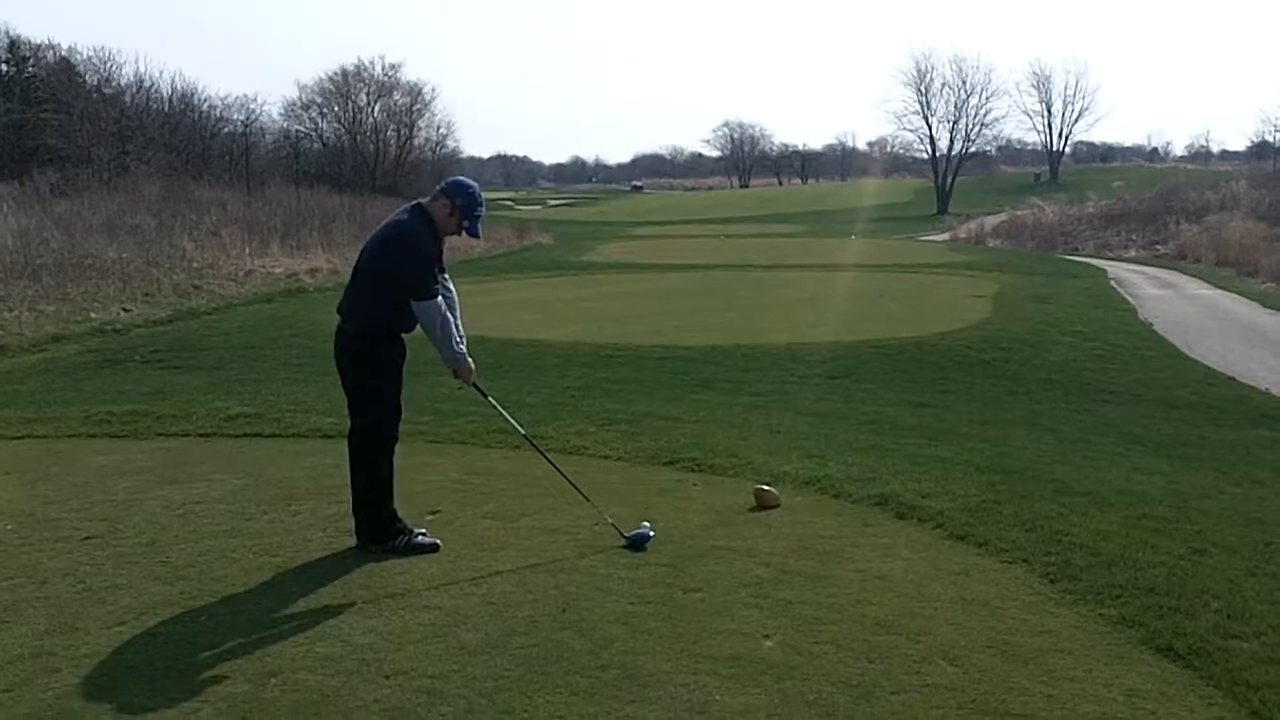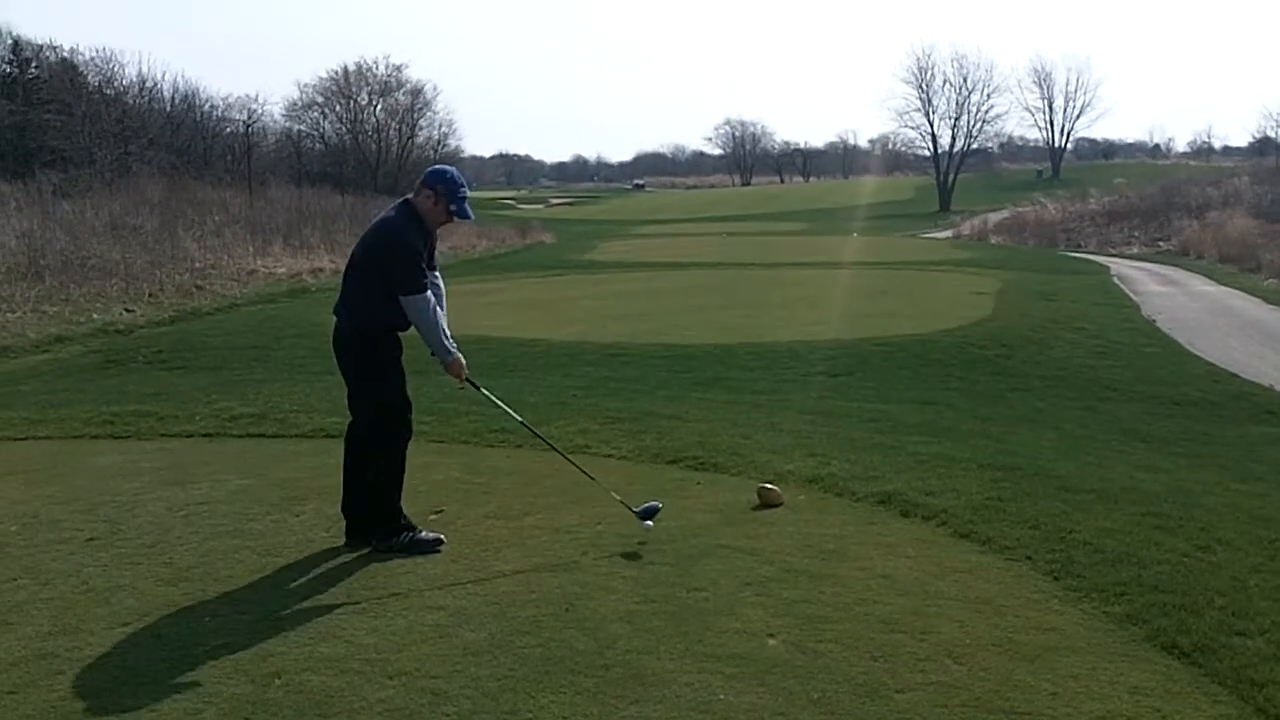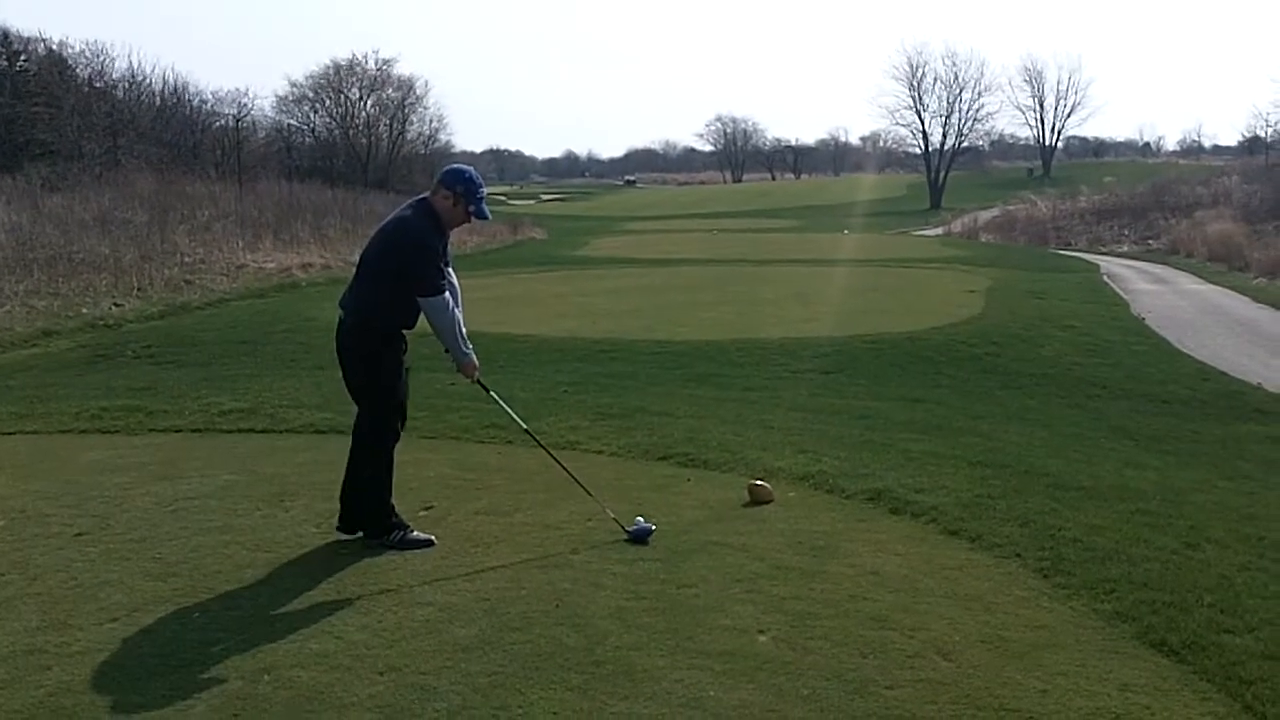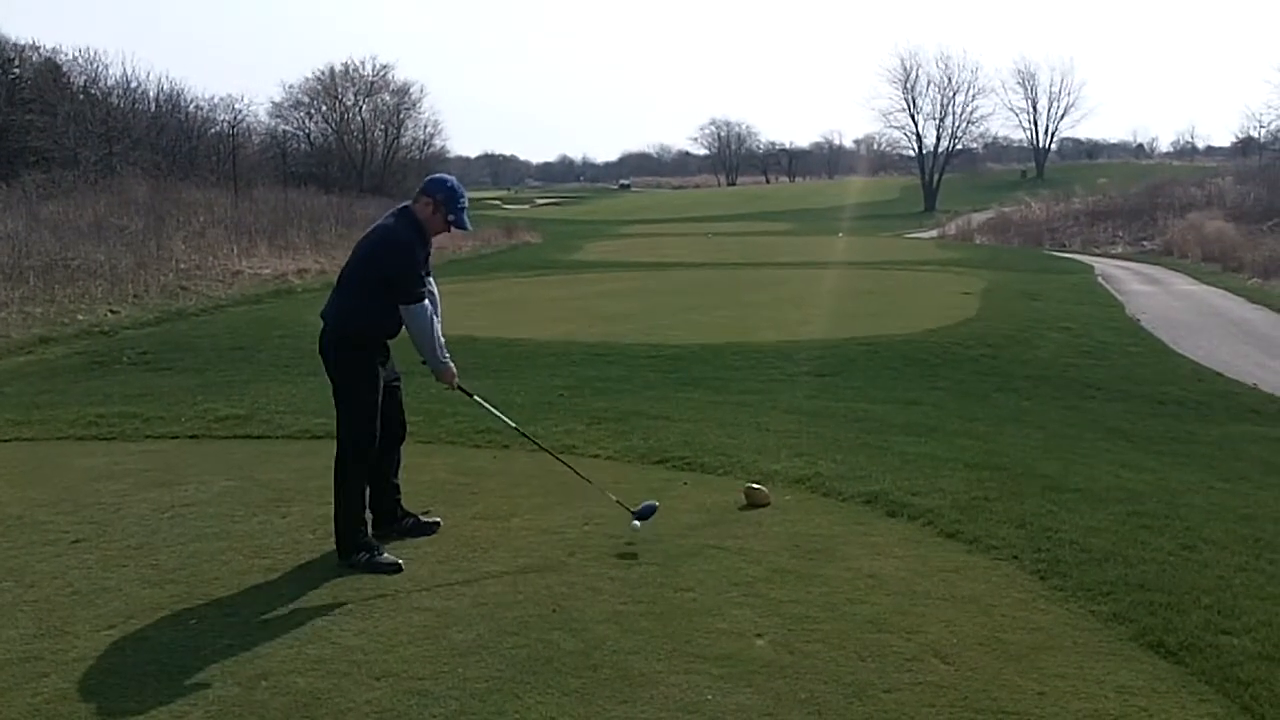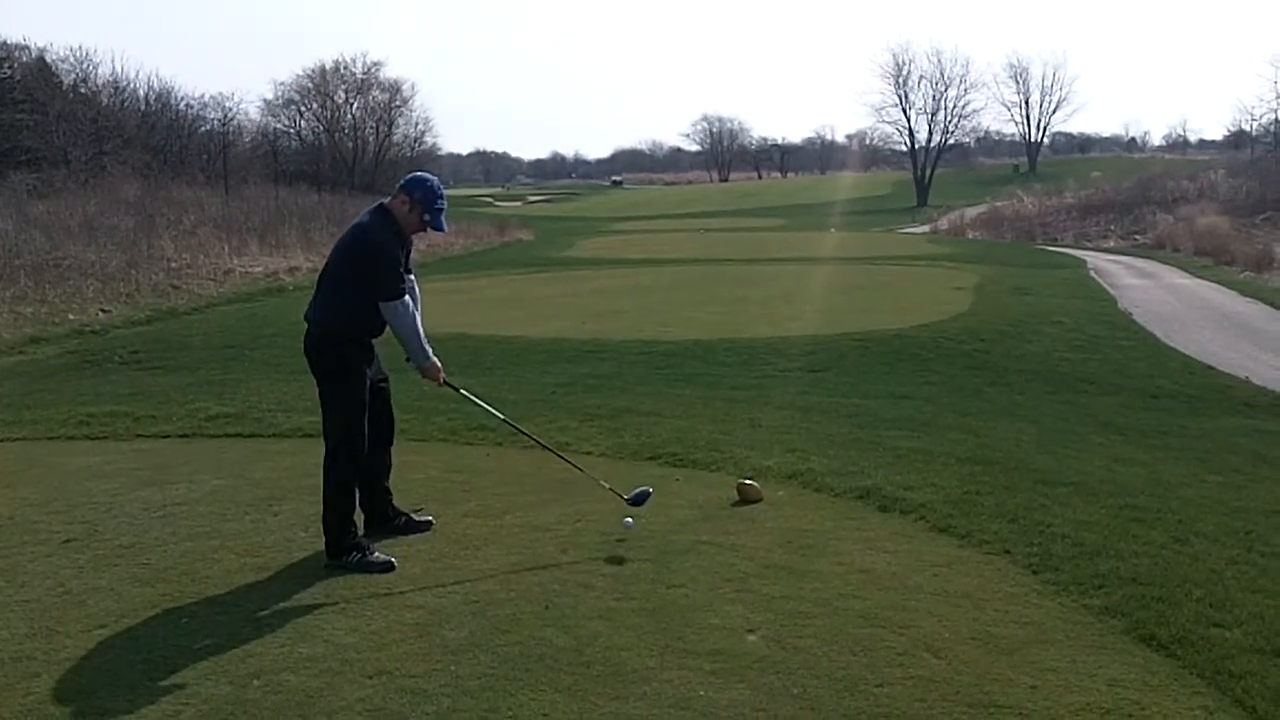
dt=1s
person 1, frame 1
left shoulder: (422, 229)
right shoulder: (410, 237)
left elbow: (444, 289)
right elbow: (430, 309)
left wrist: (461, 350)
right wrist: (457, 360)
left hip: (375, 339)
right hip: (365, 342)
left knee: (374, 432)
right knee: (377, 433)
left ankle: (375, 524)
right ankle: (381, 531)
person 1, frame 2
left shoulder: (418, 227)
right shoulder: (397, 233)
left elbow: (433, 285)
right elbow: (419, 303)
left wrist: (446, 345)
right wrist: (447, 354)
left hip: (371, 338)
right hip: (364, 340)
left knee: (369, 428)
right knee: (390, 429)
left ankle: (362, 524)
right ankle: (389, 527)
person 1, frame 3
left shoulder: (429, 222)
right shoulder: (415, 232)
left elbow: (448, 284)
right elbow: (437, 304)
left wrist: (460, 347)
right wrist: (463, 354)
left hip: (380, 332)
right hip: (367, 335)
left knee: (379, 421)
right knee: (380, 426)
left ankle: (357, 513)
right ankle: (378, 523)
person 1, frame 4
left shoulder: (413, 233)
right shoulder: (397, 240)
left elbow: (427, 293)
right elbow: (416, 311)
left wrist: (439, 354)
right wrist: (440, 363)
left hip: (371, 342)
right hip: (348, 344)
left knee: (391, 430)
right knee: (359, 439)
left ankle: (388, 515)
right ankle: (353, 542)
person 1, frame 5
left shoulder: (394, 232)
right shoulder: (374, 238)
left elbow: (408, 289)
right elbow: (397, 308)
left wrist: (421, 352)
right wrist: (425, 359)
left hip: (357, 341)
right hip: (333, 345)
left knee: (379, 429)
right knee: (348, 440)
left ankle: (380, 514)
right ankle: (342, 544)
